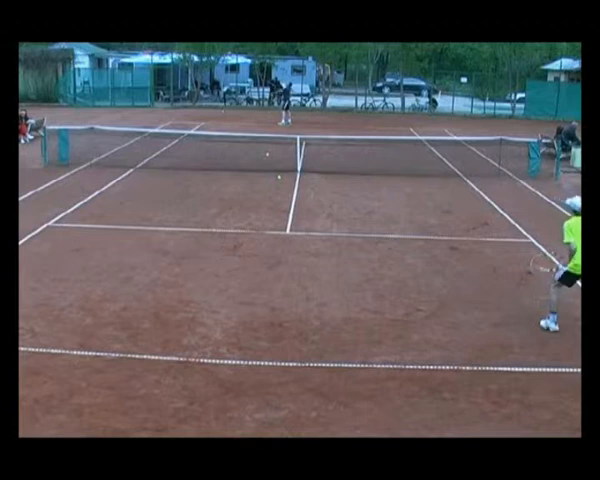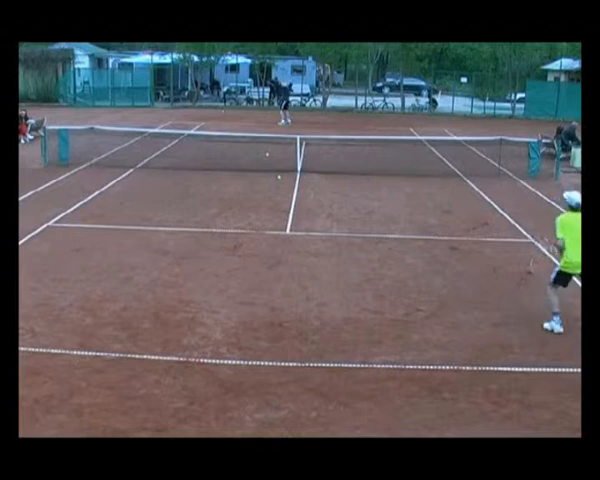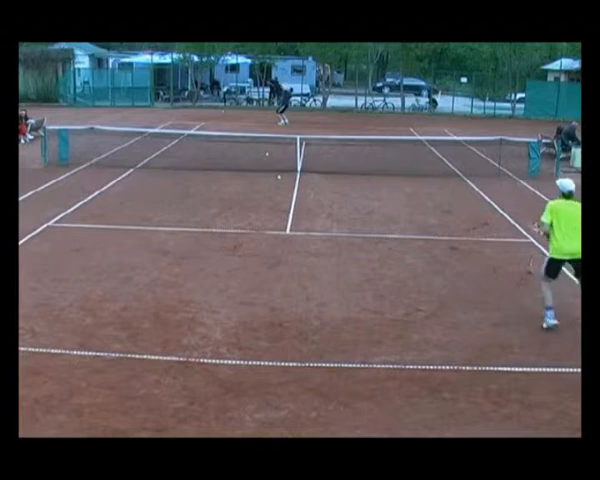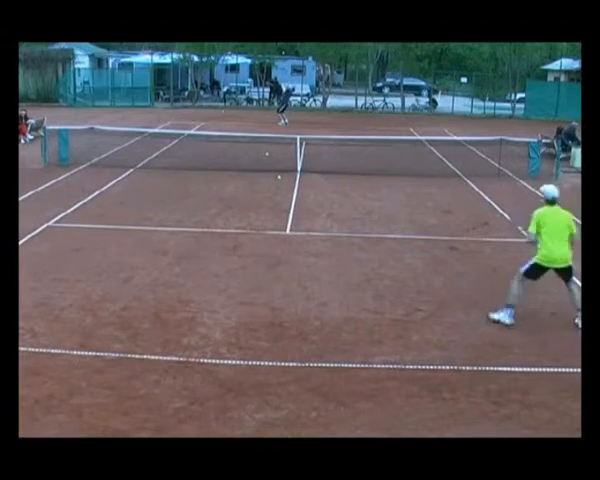
dt=0.2s
person 1, frame 1
left shoulder: (569, 224)
left elbow: (572, 248)
left wrist: (570, 262)
left hip: (577, 266)
left knee: (555, 286)
left ankle: (552, 321)
person 1, frame 2
left shoulder: (562, 219)
left elbow: (560, 244)
left wrist: (561, 252)
left hip: (569, 263)
right hip: (580, 263)
left knee: (551, 288)
left ankle: (556, 322)
person 1, frame 3
left shoulder: (552, 205)
right shoulder: (579, 208)
left elbow: (545, 229)
left wrist: (550, 236)
left hip: (558, 251)
right hip: (577, 252)
left knee: (545, 281)
right knee: (582, 282)
left ankle: (550, 316)
person 1, frame 4
left shoulder: (539, 213)
right shoulder: (567, 215)
left elbow: (531, 239)
right elbow: (573, 239)
left wrist: (539, 240)
left hip: (544, 258)
right hip: (564, 258)
left knee: (517, 279)
right knee: (570, 284)
left ankle: (507, 314)
right ankle: (580, 317)
